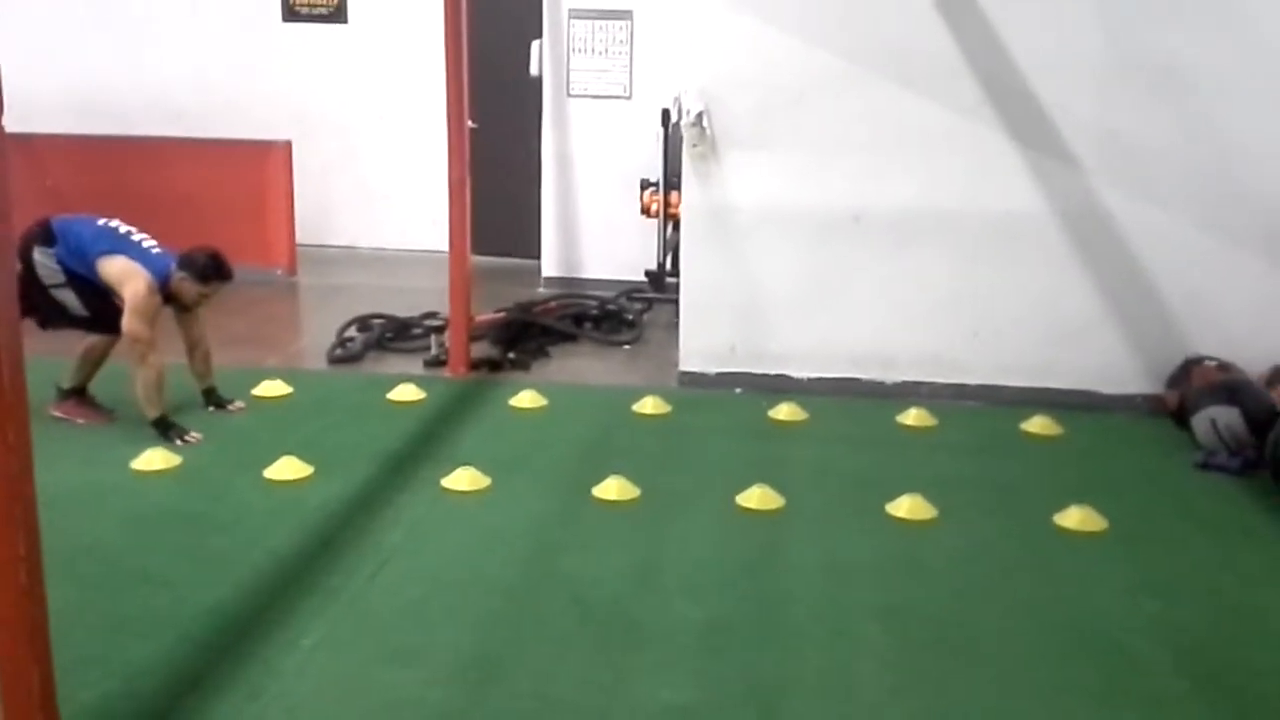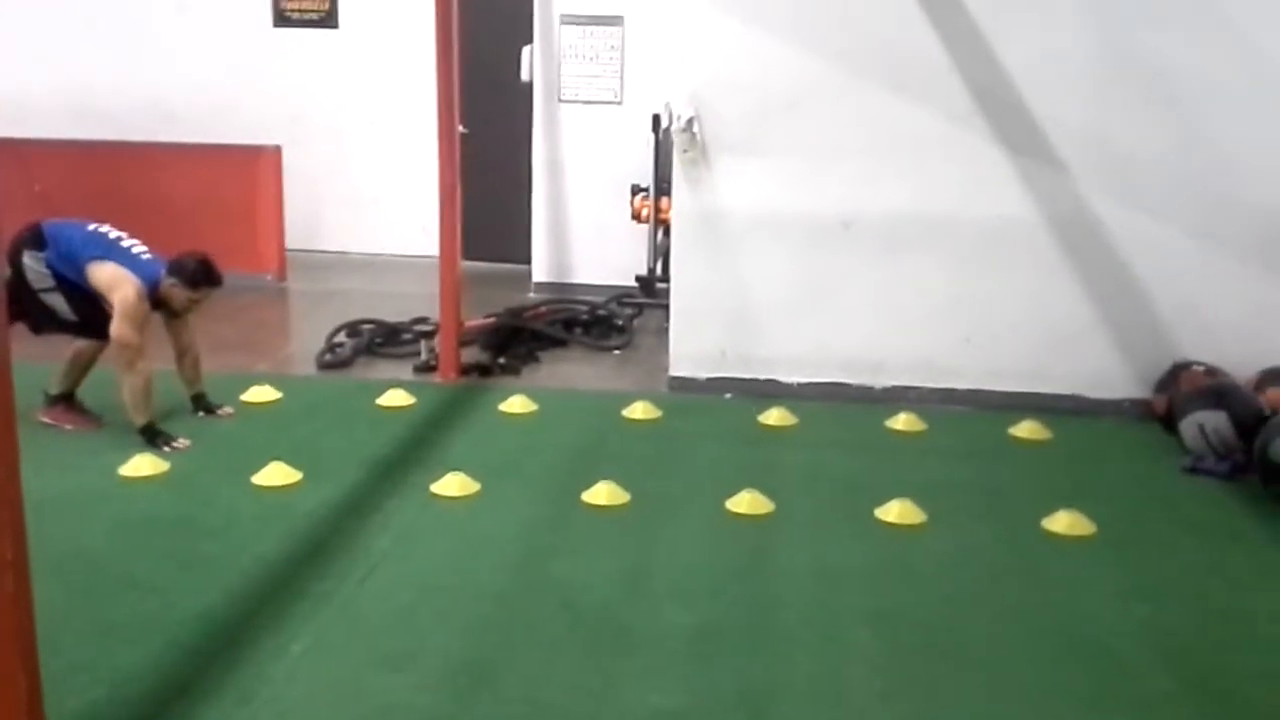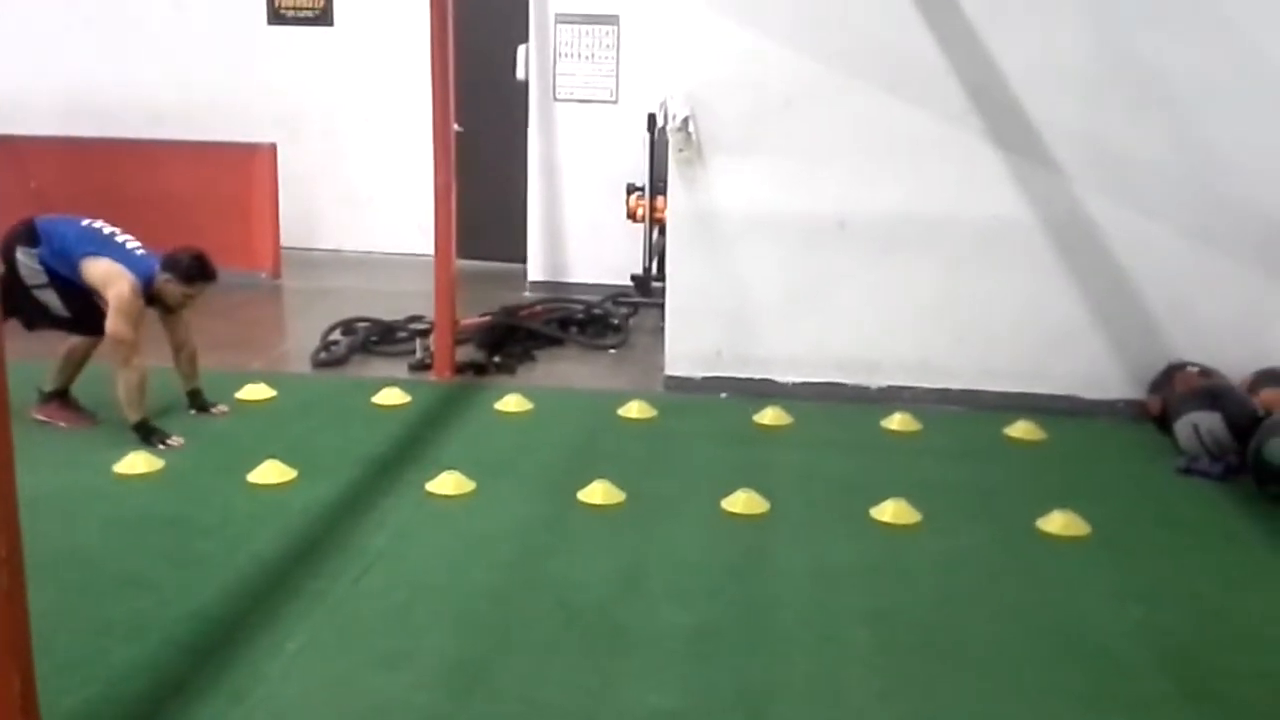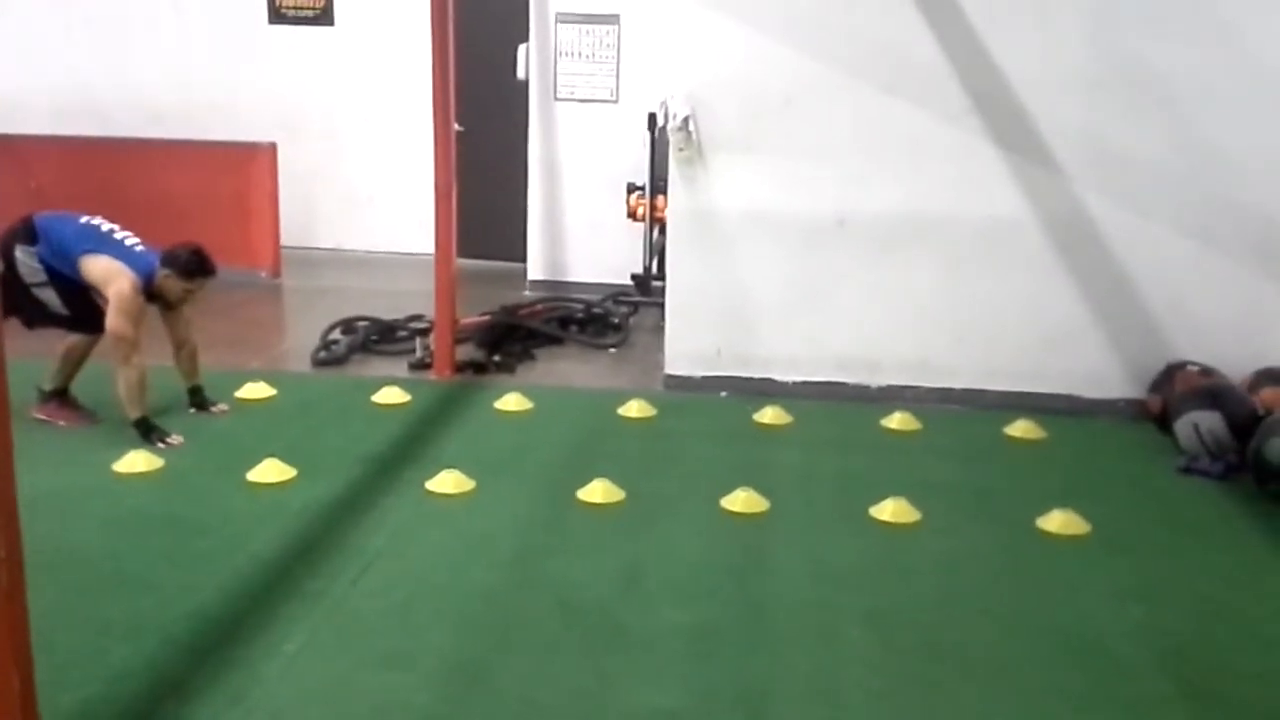
dt=0.2s
person 1, frame 1
left shoulder: (181, 277)
right shoulder: (144, 289)
left elbow: (196, 343)
right elbow: (145, 360)
left wrist: (210, 393)
right wrist: (162, 424)
left hip: (72, 242)
right hip: (45, 247)
right knee: (108, 327)
right ankle: (70, 398)
person 1, frame 2
left shoulder: (171, 284)
right shoulder: (133, 295)
left elbow: (186, 349)
right elbow: (132, 366)
left wrist: (199, 399)
right wrist: (148, 431)
left hip: (62, 249)
right hip: (35, 251)
right knee: (97, 332)
right ankle: (58, 403)
person 1, frame 3
left shoulder: (165, 279)
right shoulder: (127, 290)
left elbow: (182, 345)
right elbow: (128, 362)
left wrist: (196, 396)
right wrist: (143, 428)
left hip: (56, 242)
right hip: (29, 247)
right knee: (90, 328)
right ankle: (52, 400)
person 1, frame 4
left shoulder: (165, 276)
right shoulder: (127, 287)
left elbow: (183, 341)
right elbow: (128, 360)
left wrist: (196, 394)
right wrist: (143, 425)
left hip: (55, 240)
right hip: (27, 244)
right knee: (88, 326)
right ankle: (51, 398)
